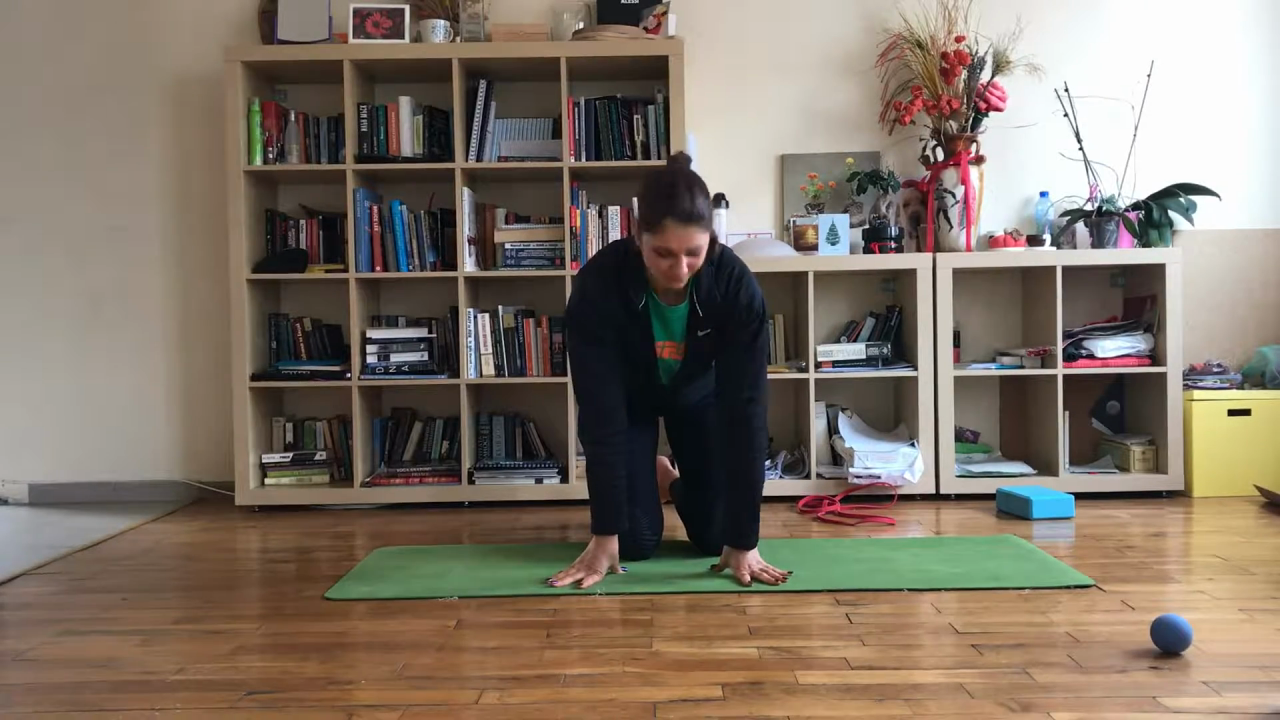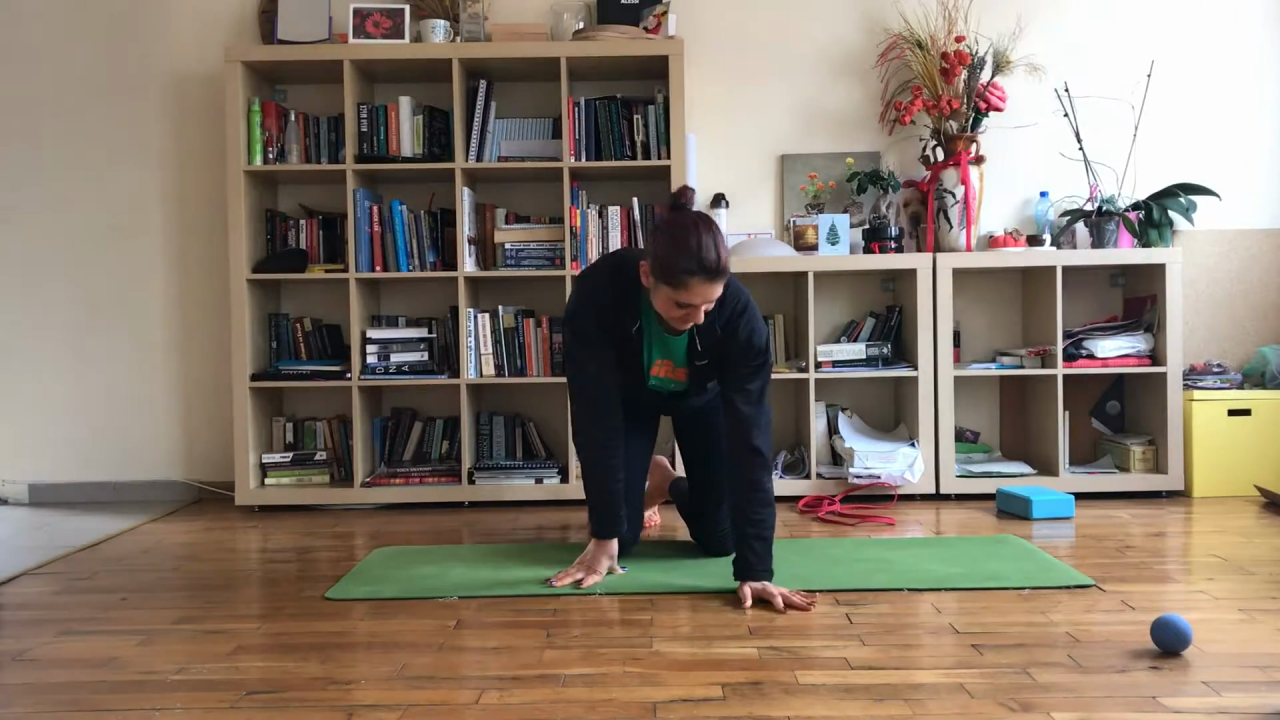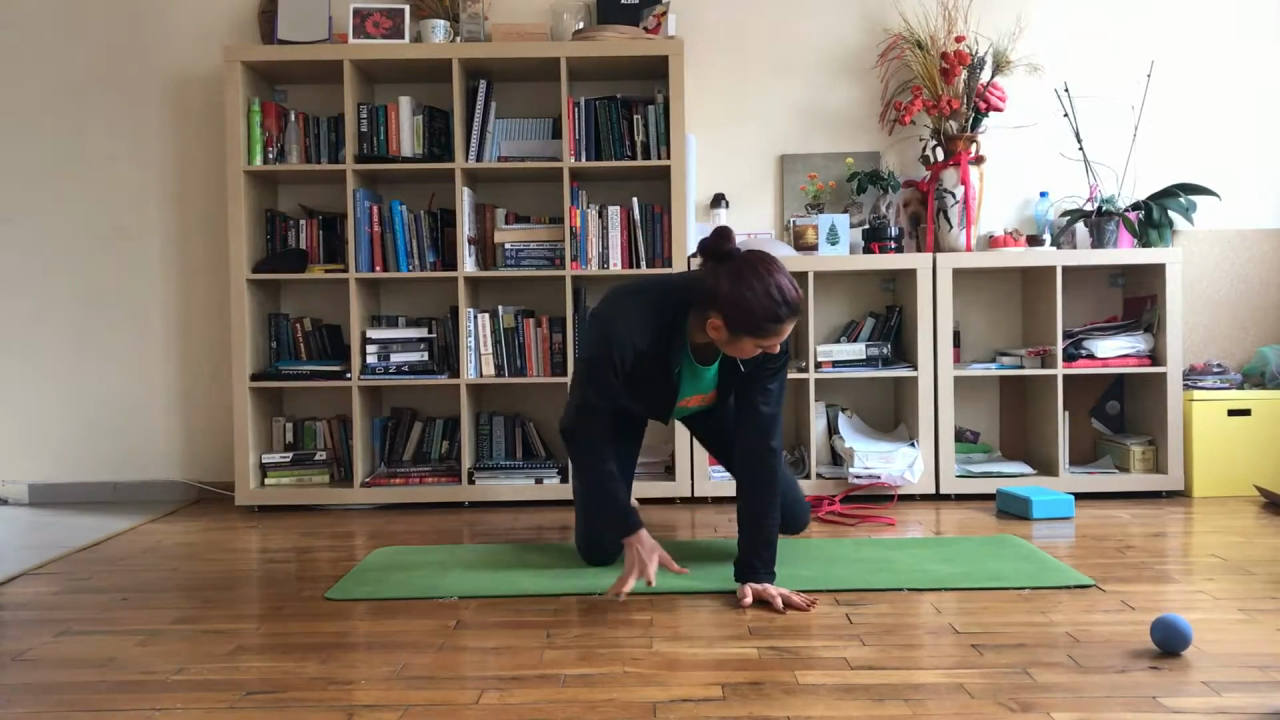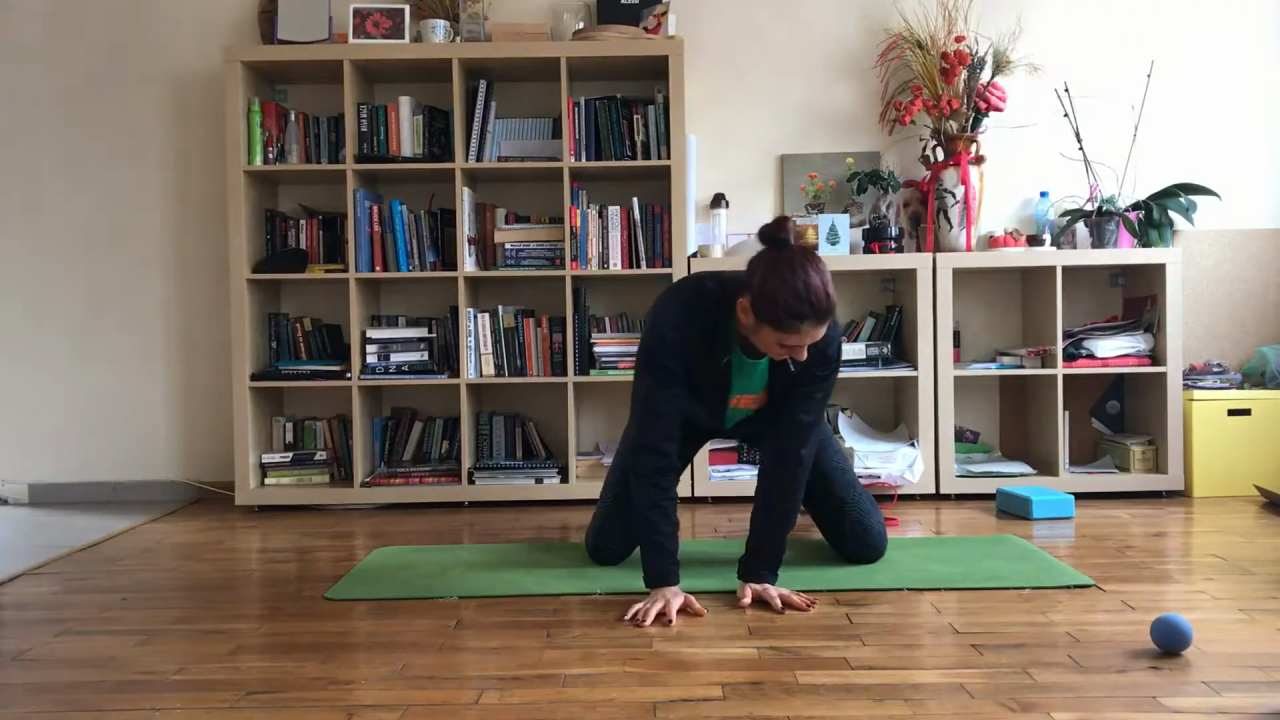
dt=0.7s
person 1, frame 1
left shoulder: (734, 284)
right shoulder: (599, 284)
left elbow: (744, 407)
right elbow: (600, 413)
left wrist: (743, 539)
right wrist: (604, 535)
left hip: (698, 394)
right hip: (628, 398)
left knee: (715, 536)
right knee: (635, 541)
left ankle: (674, 482)
right ankle: (651, 480)
person 1, frame 2
left shoulder: (738, 311)
right shoulder: (598, 292)
left elbow: (748, 439)
right elbow: (595, 419)
left wrist: (755, 569)
right wrist: (602, 537)
left hip: (704, 396)
right hip: (630, 395)
left knee: (720, 538)
right knee: (620, 537)
left ankle: (673, 485)
right ankle: (644, 483)
person 1, frame 3
left shoulder: (764, 331)
right shoulder: (622, 328)
left elbow: (759, 442)
right elbow: (584, 434)
left wrist: (756, 571)
right wrist: (631, 531)
left hip: (715, 398)
right hip: (625, 402)
left knee: (792, 517)
right knee: (599, 547)
right ankle: (611, 497)
person 1, frame 4
left shoulder: (820, 337)
right shoulder: (681, 315)
left elbow: (792, 448)
right elbow: (655, 448)
left wrist: (759, 571)
right wrist: (664, 580)
left hip: (775, 413)
right hip: (690, 411)
left knee: (867, 542)
right knee: (605, 547)
